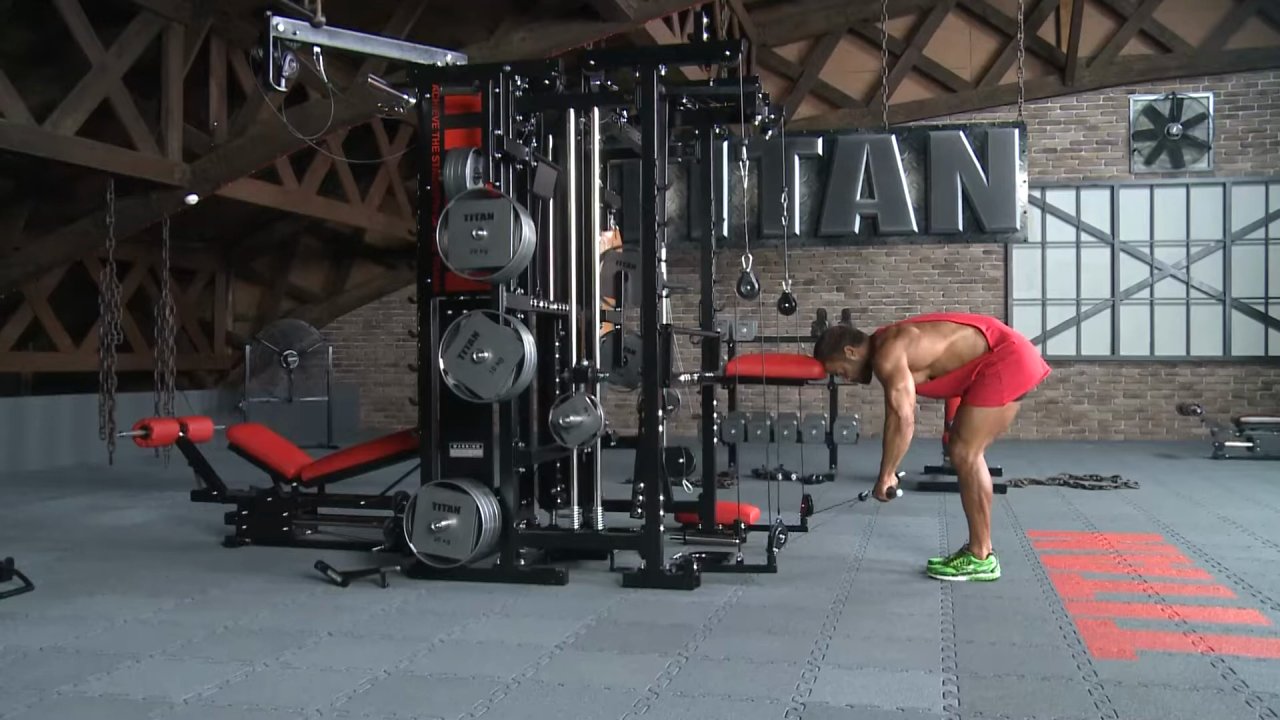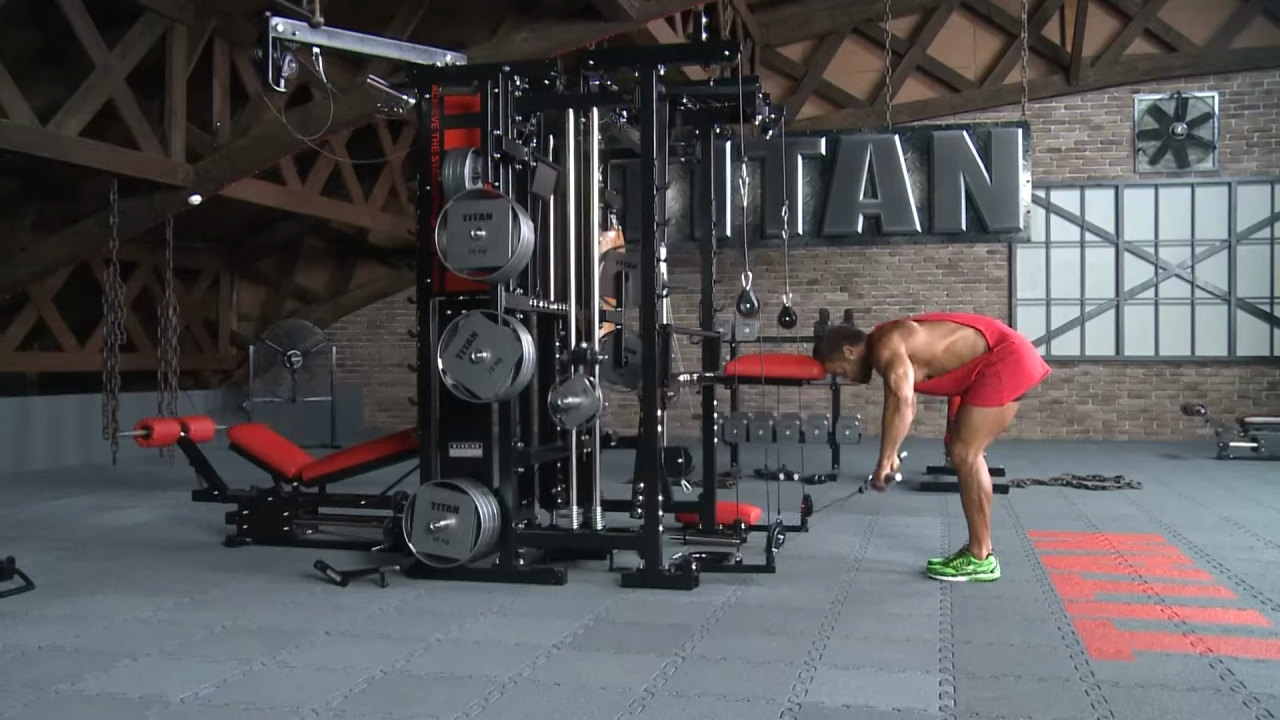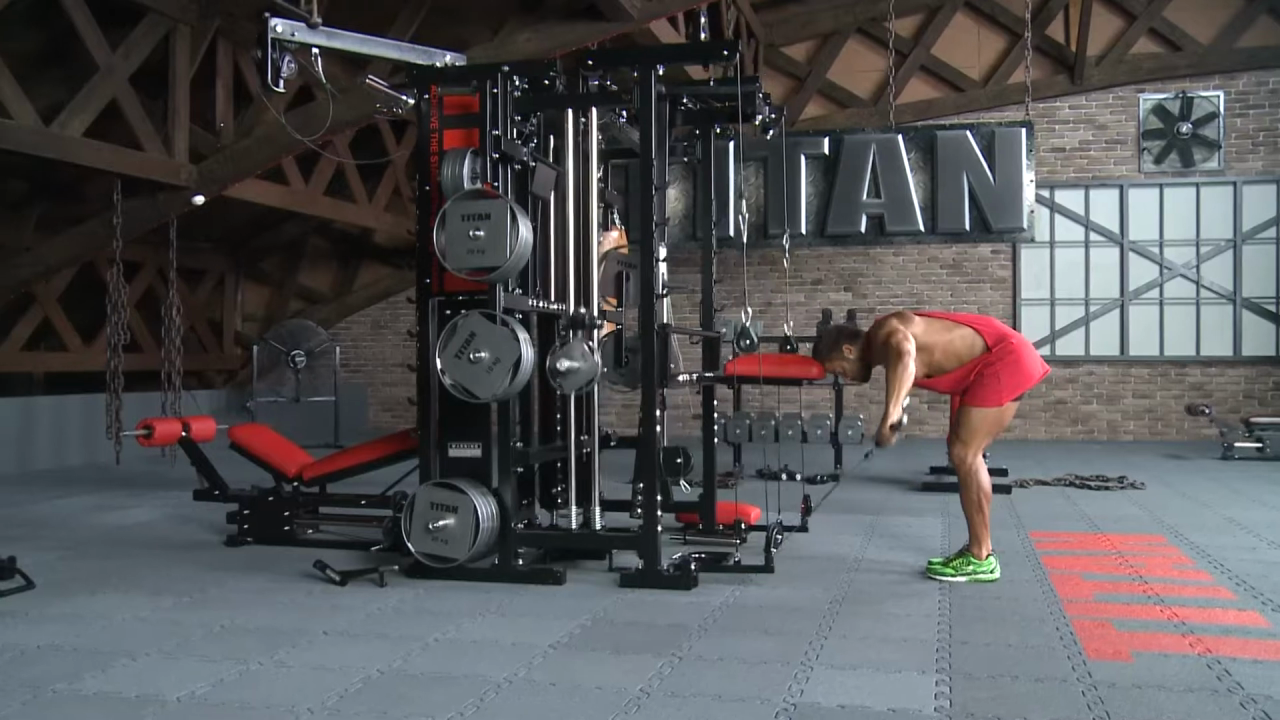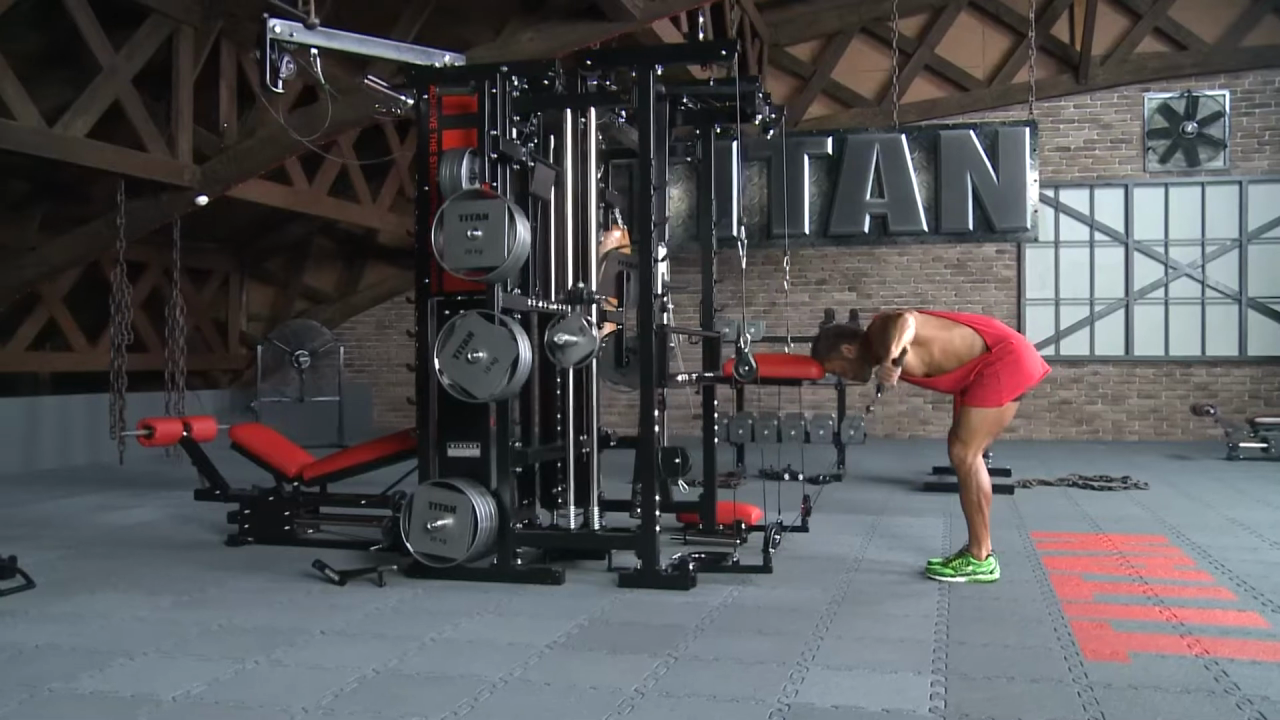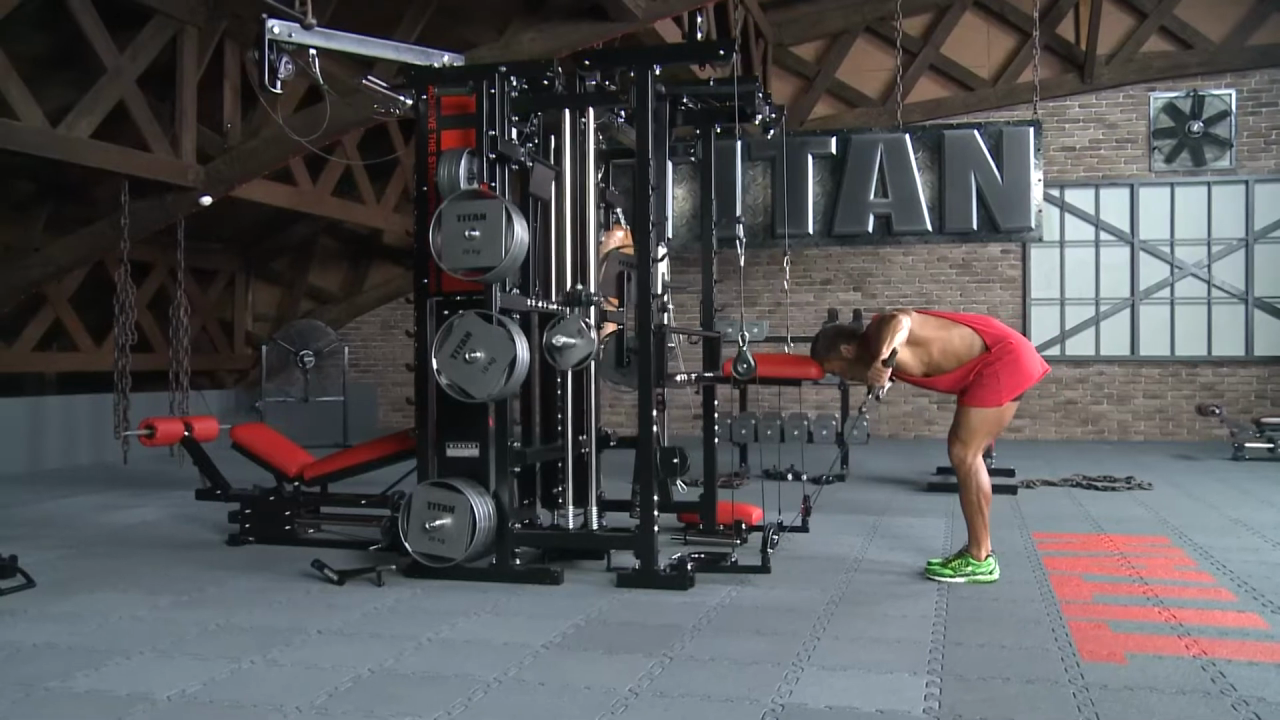
dt=0.2s
person 1, frame 1
left shoulder: (886, 354)
right shoulder: (888, 344)
left elbow: (902, 418)
right elbow: (903, 411)
left wrist: (886, 476)
right wrist: (891, 470)
left hip: (1005, 360)
right hip: (1005, 357)
left knee: (965, 455)
right knee: (966, 453)
left ankle: (981, 559)
right ankle: (979, 549)
person 1, frame 2
left shoulder: (884, 347)
right shoulder: (889, 343)
left elbow: (901, 402)
right elbow: (903, 397)
left wrist: (884, 463)
right wrist: (893, 454)
left hip: (1005, 361)
right hip: (1005, 358)
left knee: (965, 455)
right knee: (966, 453)
left ankle: (981, 559)
right ankle: (979, 550)
person 1, frame 3
left shoulder: (881, 336)
right shoulder: (887, 340)
left elbow: (904, 356)
right elbow: (905, 356)
left wrist: (889, 418)
right wrist: (896, 412)
left hip: (1003, 360)
right hip: (1004, 357)
left knee: (964, 455)
right knee: (965, 453)
left ankle: (981, 560)
right ankle: (979, 550)
person 1, frame 4
left shoulder: (880, 332)
right shoulder: (882, 339)
left elbow: (904, 321)
left wrist: (890, 358)
left hip: (1003, 360)
right hip: (1005, 357)
left knee: (964, 455)
right knee: (965, 453)
left ankle: (980, 560)
right ankle: (979, 550)
person 1, frame 5
left shoulder: (878, 334)
right shoulder: (881, 340)
left elbow: (898, 320)
left wrist: (881, 359)
left hip: (1002, 360)
right hip: (1004, 357)
left knee: (964, 456)
right knee: (965, 453)
left ankle: (980, 560)
right ankle: (979, 551)
